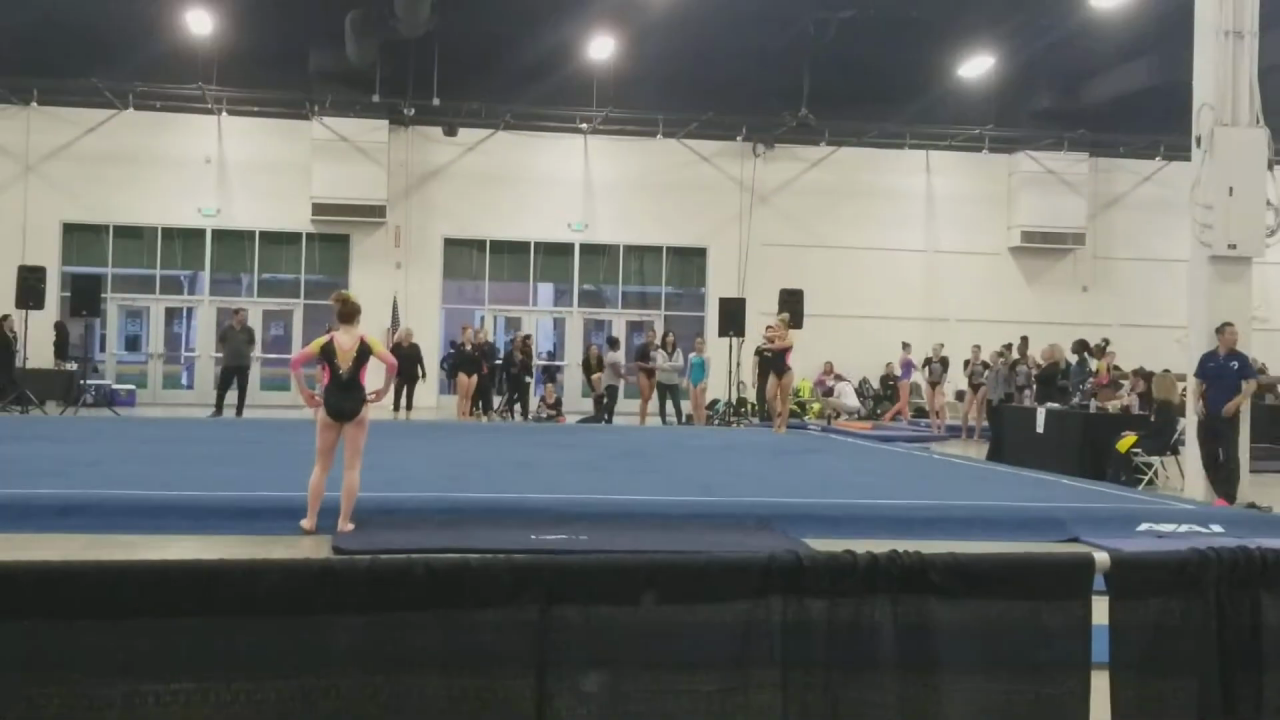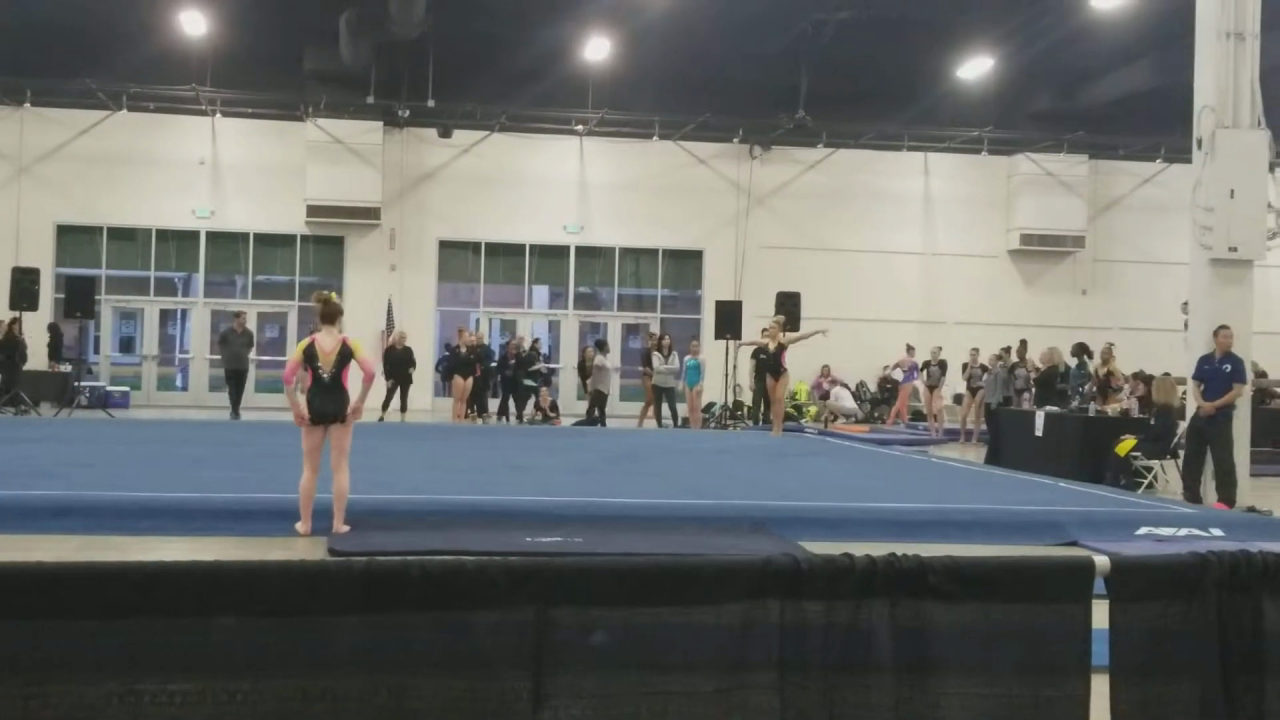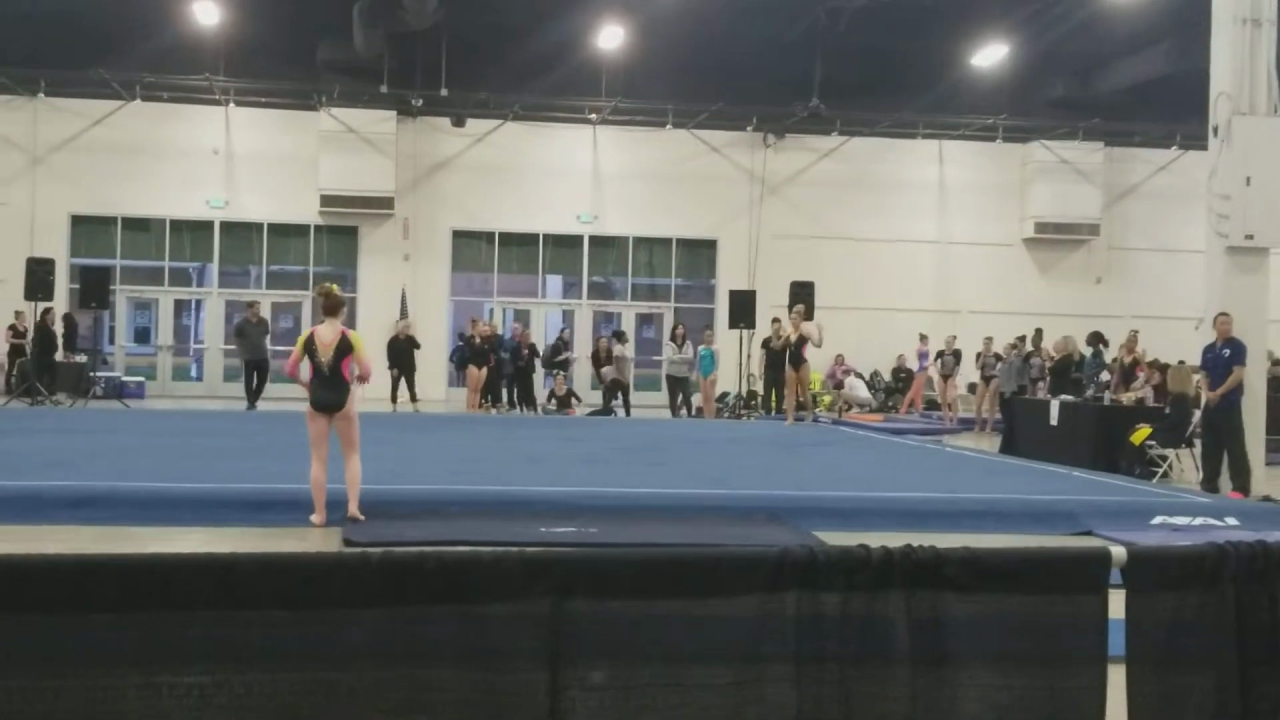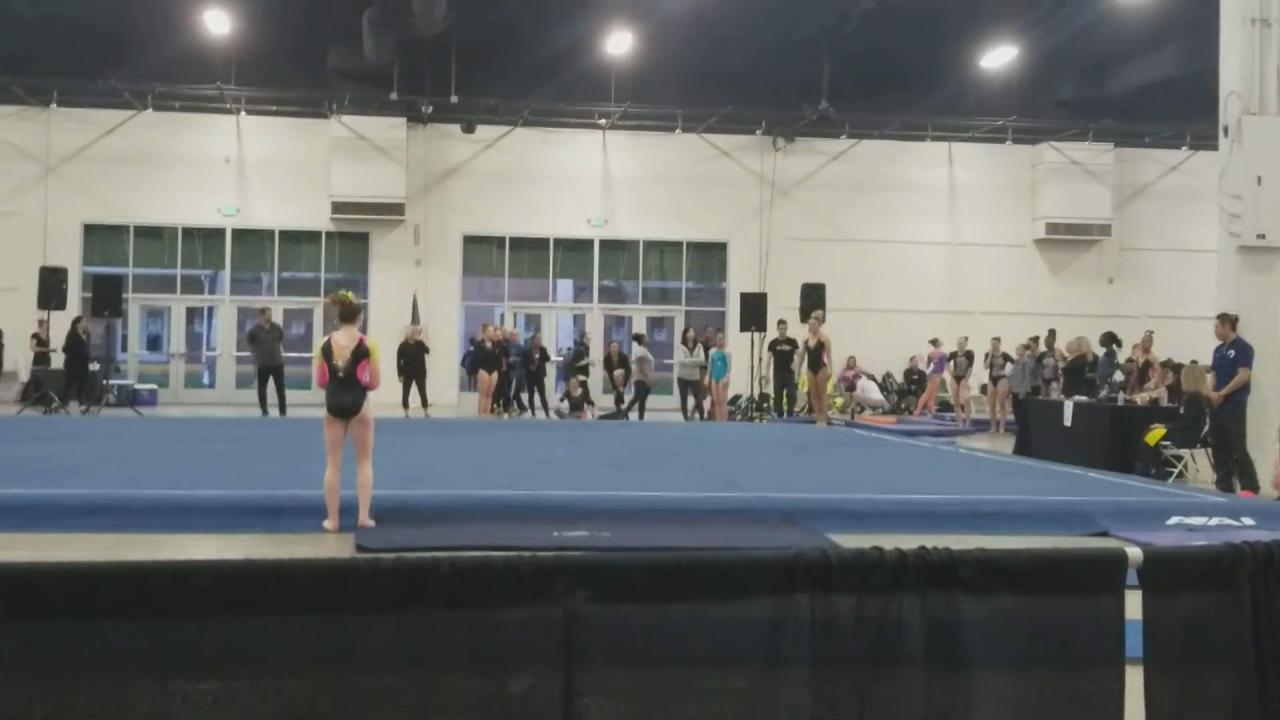
dt=0.5s
person 1, frame 1
left shoulder: (325, 341)
right shoulder: (366, 341)
left elbow: (295, 362)
right elbow: (392, 363)
left wrist: (305, 393)
right wrist: (383, 390)
left hip: (330, 406)
right hip: (357, 406)
left knee: (321, 466)
right knee: (352, 468)
left ankle: (310, 520)
right ankle: (344, 522)
person 1, frame 2
left shoulder: (307, 344)
right shoulder: (349, 344)
left elbow: (288, 376)
right elbow: (370, 373)
left wrist: (297, 409)
right wrist: (359, 404)
left hip: (314, 409)
right hip: (340, 409)
left knee: (310, 469)
right knee: (340, 469)
left ankle: (305, 523)
right ankle: (338, 523)
person 1, frame 3
left shoulder: (308, 336)
right shoulder: (350, 336)
left elbow: (290, 370)
right elbow: (365, 372)
right wrist: (359, 378)
left hip: (317, 399)
right hip: (342, 399)
left knee: (318, 459)
right knee: (352, 455)
left ankle: (320, 514)
right ankle: (353, 507)
person 1, frame 4
left shoulder: (326, 343)
right shoulder: (367, 344)
left elbow: (321, 381)
right elbow: (374, 382)
left hip: (333, 404)
right hip: (358, 404)
left knee: (333, 464)
right knee: (364, 462)
left ankle: (332, 519)
right ankle: (364, 516)
